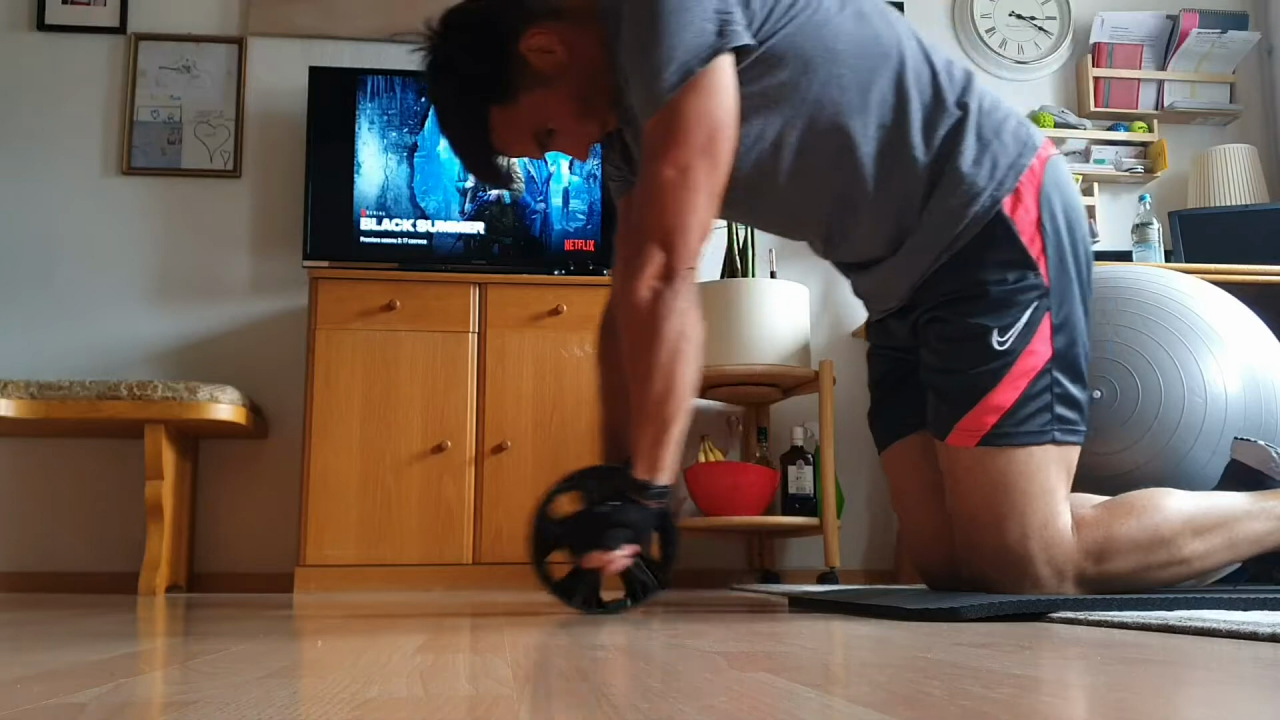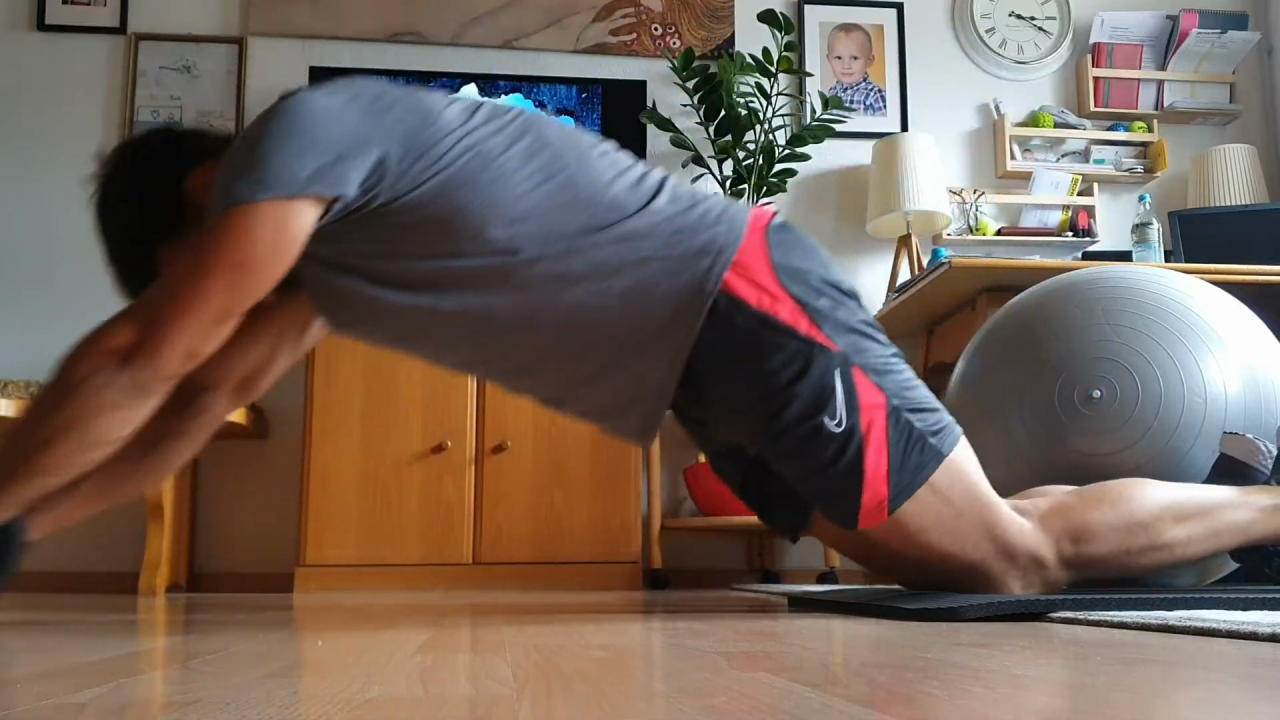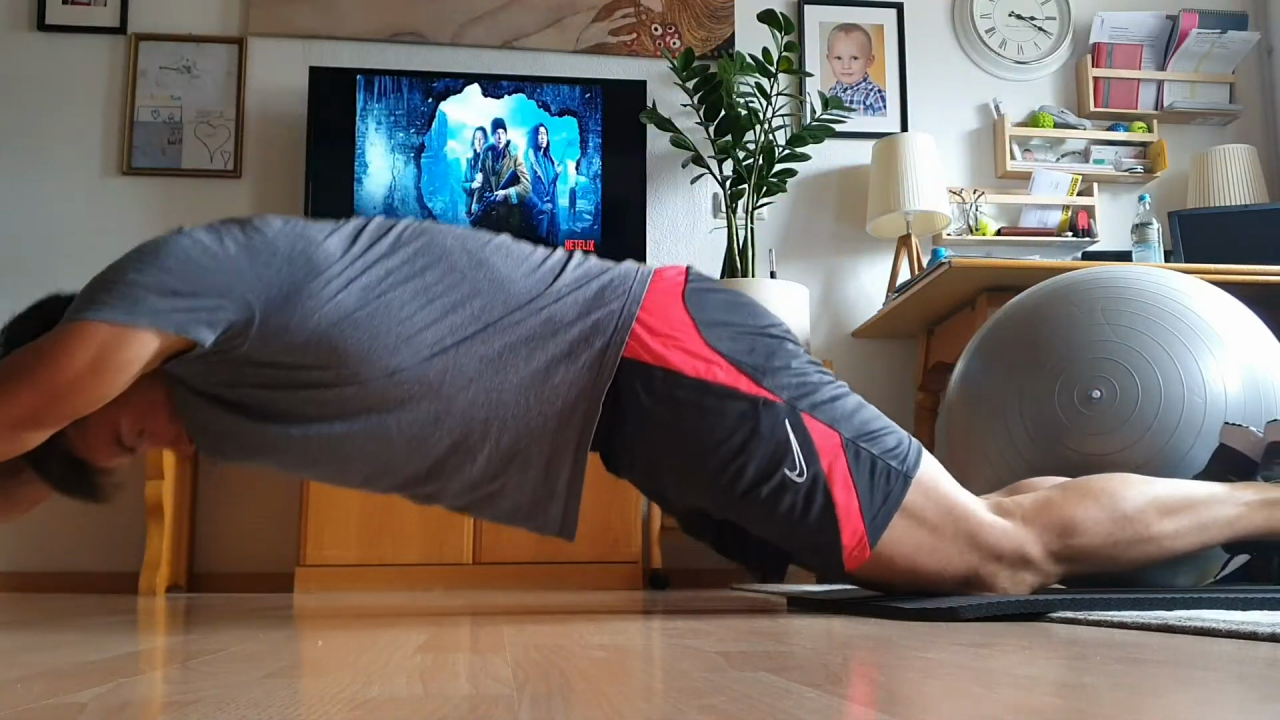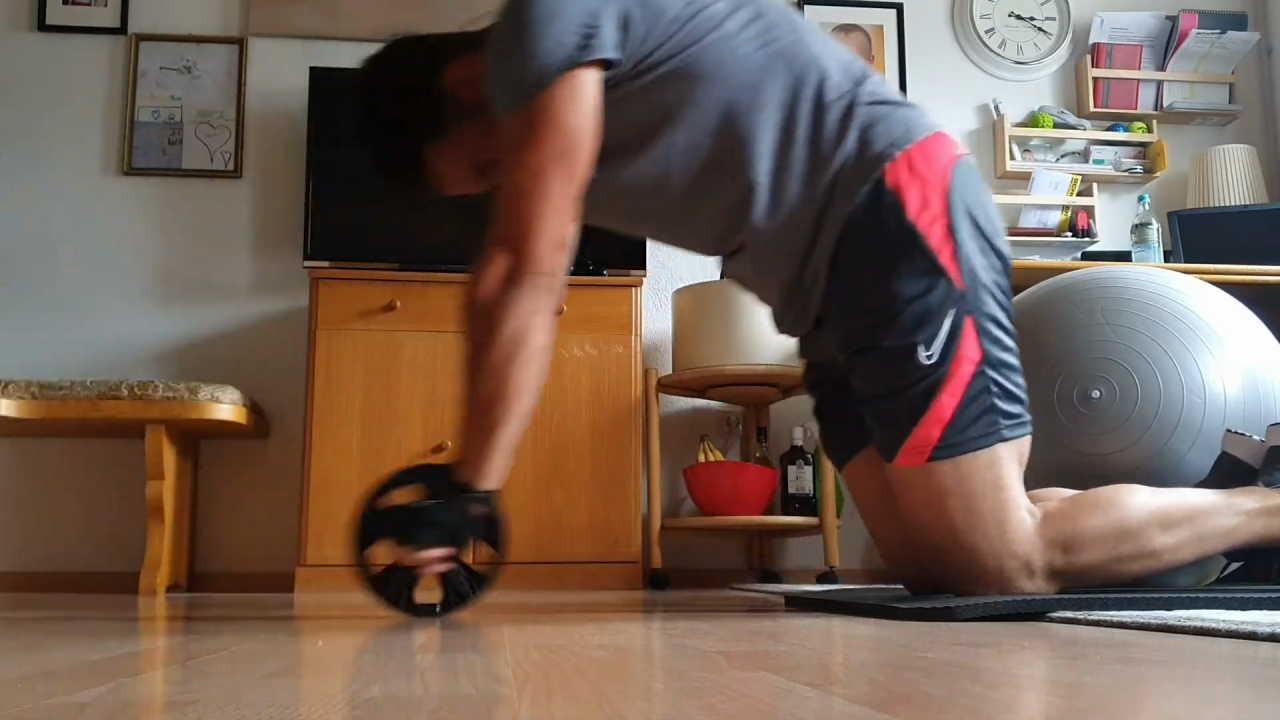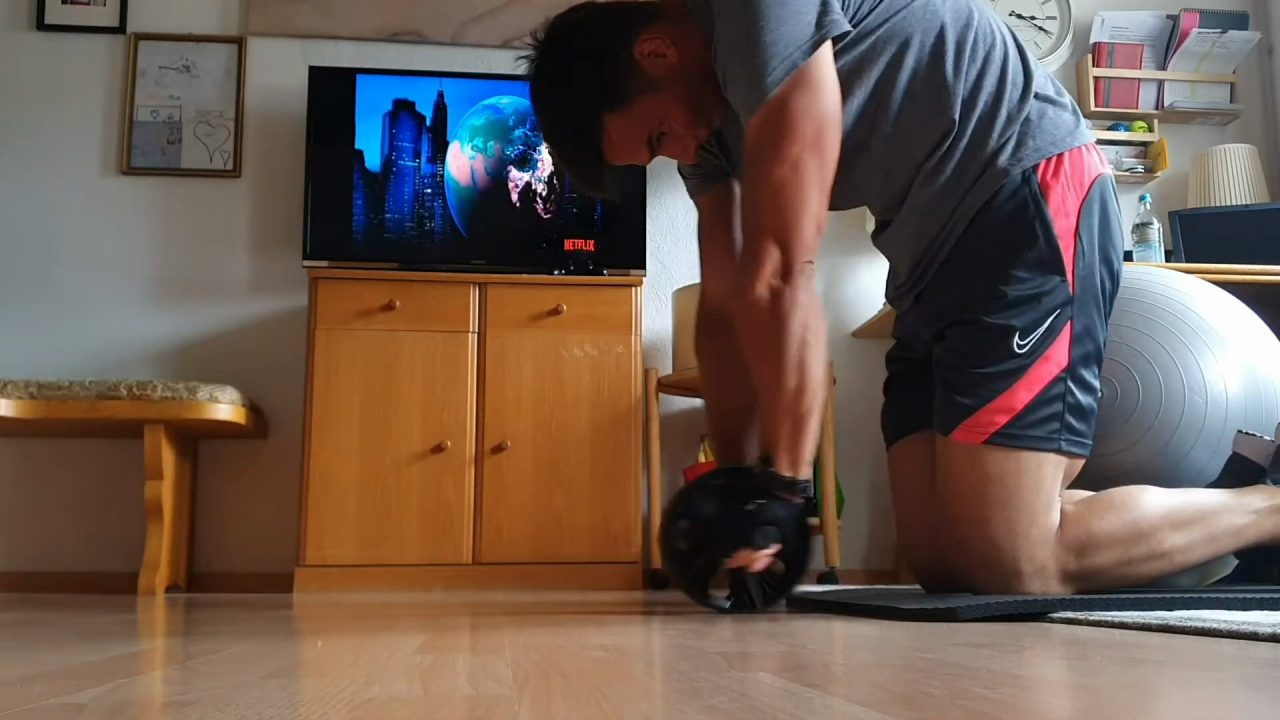
dt=1s
person 1, frame 1
right shoulder: (632, 108)
left elbow: (665, 275)
right elbow: (636, 299)
left hip: (1000, 222)
right hip: (911, 278)
left knee: (1028, 567)
right knee: (950, 562)
person 1, frame 2
left shoulder: (313, 131)
right shoulder: (318, 244)
left elbow: (139, 355)
right elbow: (202, 401)
left hip: (747, 302)
right hip: (718, 347)
left knee: (1014, 554)
right knee: (979, 552)
person 1, frame 3
left shoulder: (184, 275)
right shoulder: (205, 371)
left hip: (666, 360)
right hip: (652, 401)
left knee: (1002, 552)
right knee: (982, 540)
person 1, frame 4
right shoulder: (546, 109)
left elbow: (515, 284)
right elbow: (527, 307)
left wrist: (472, 498)
right wrist: (477, 499)
left hip: (903, 209)
right hip: (831, 273)
left knee: (999, 567)
right knee: (929, 561)
person 1, frame 5
right shoulder: (708, 112)
left elbow: (779, 274)
right elbow: (726, 304)
right hip: (939, 253)
left knee: (1011, 565)
right knee: (939, 561)
